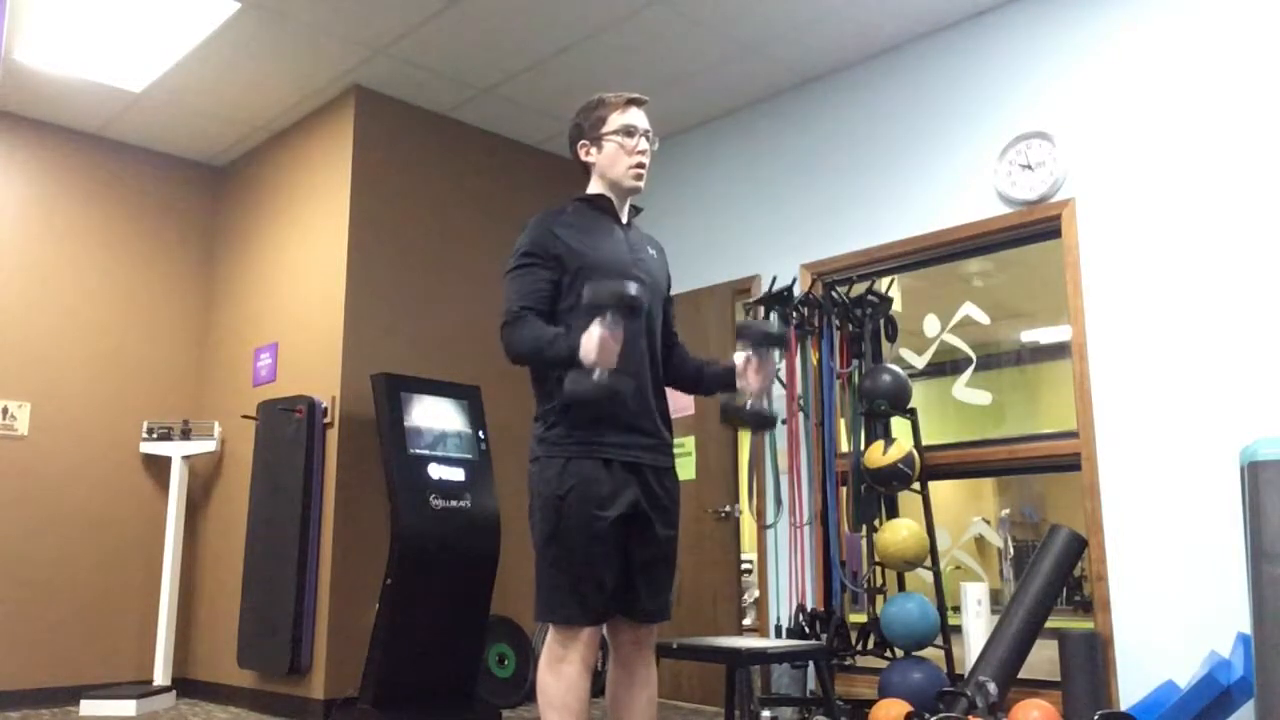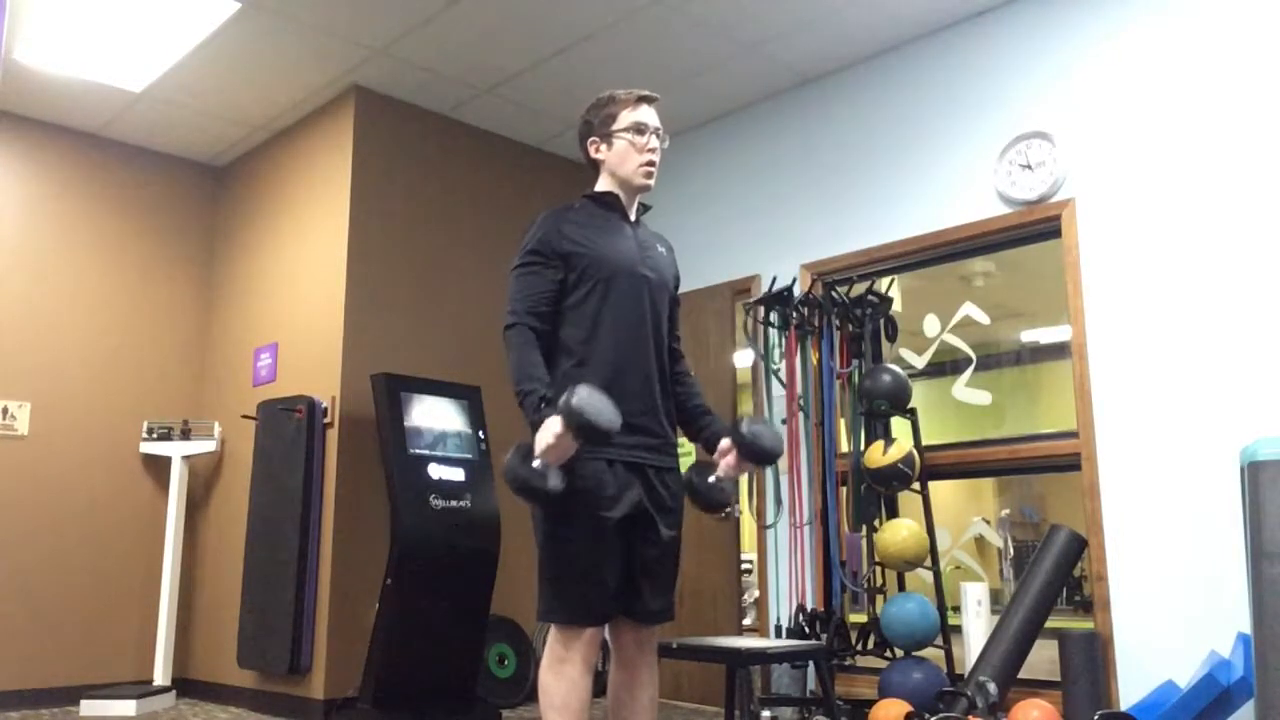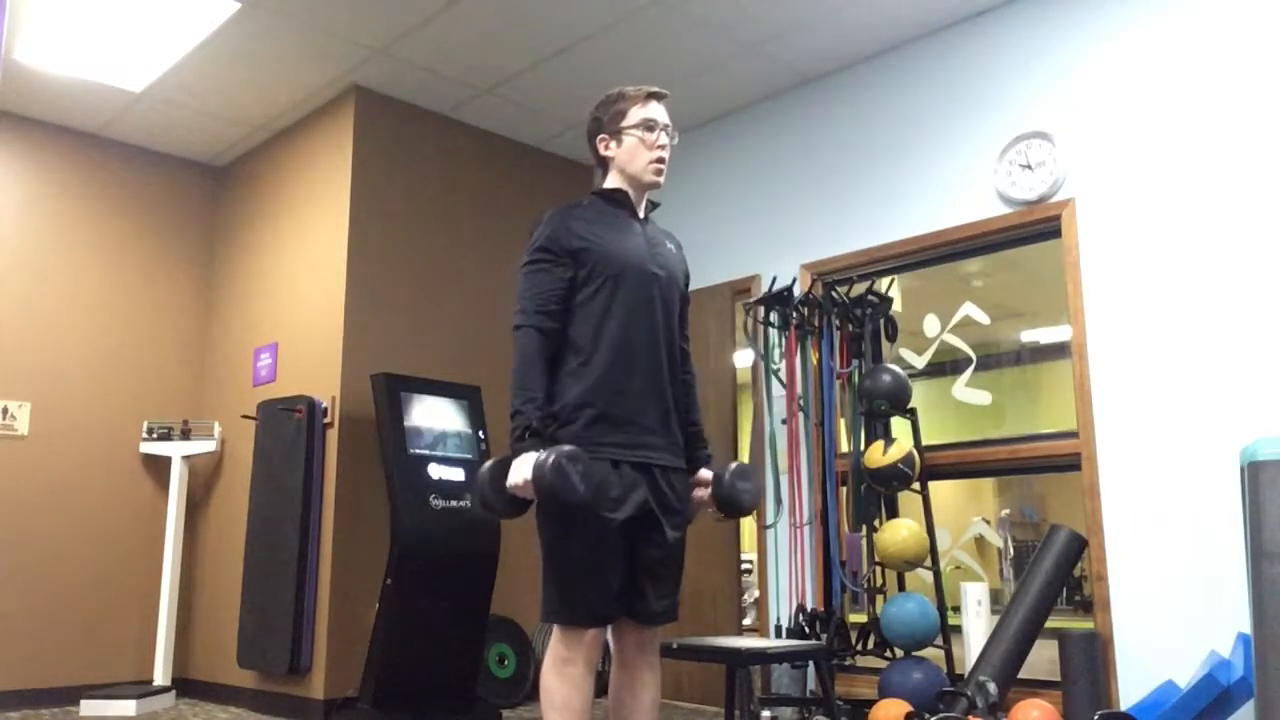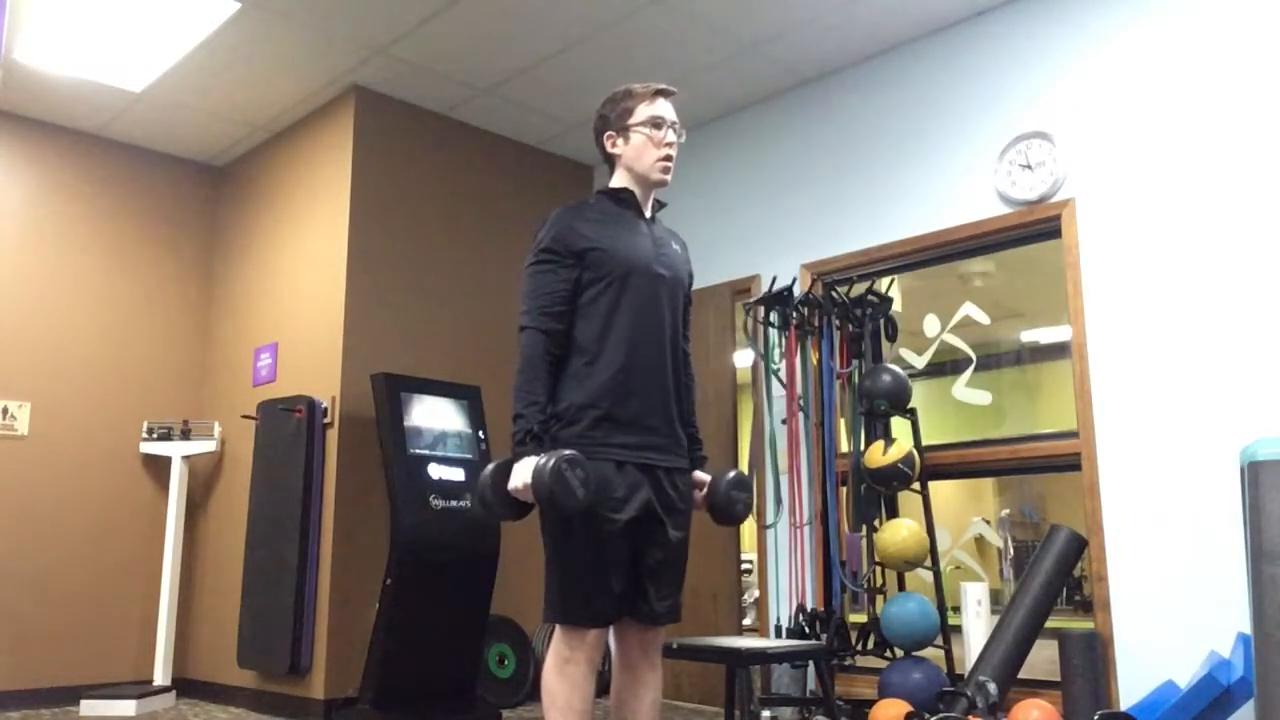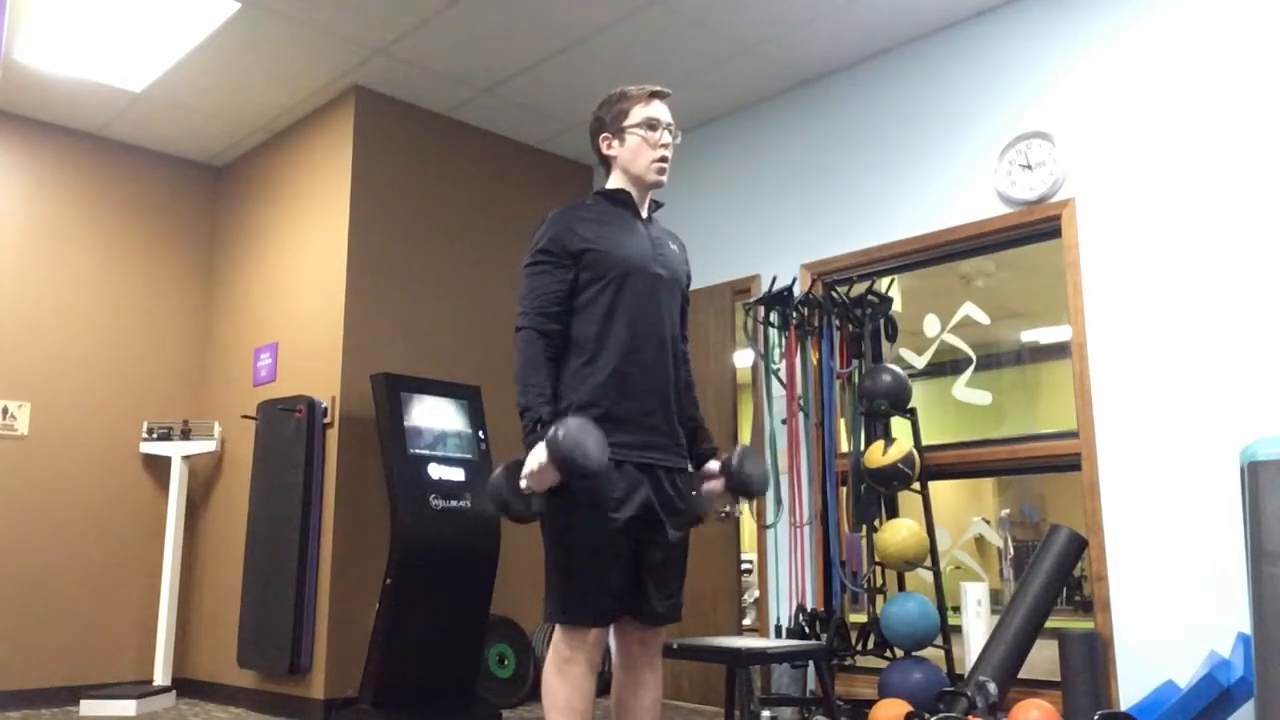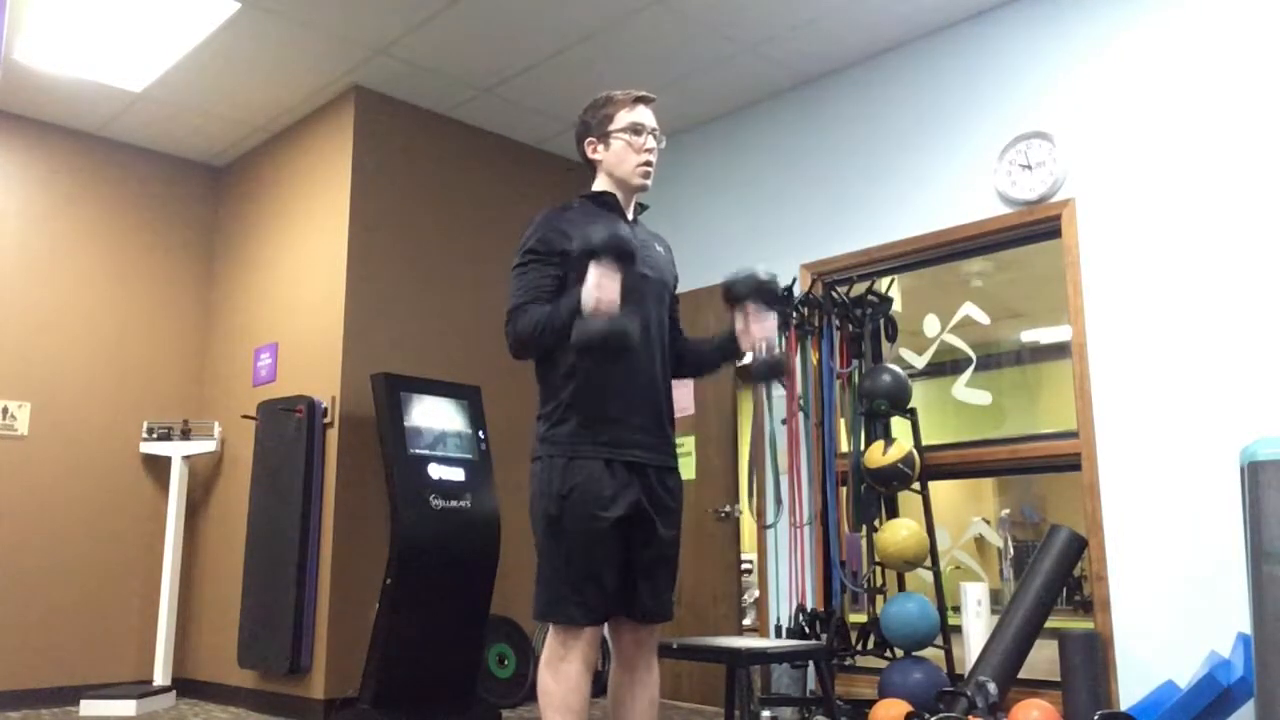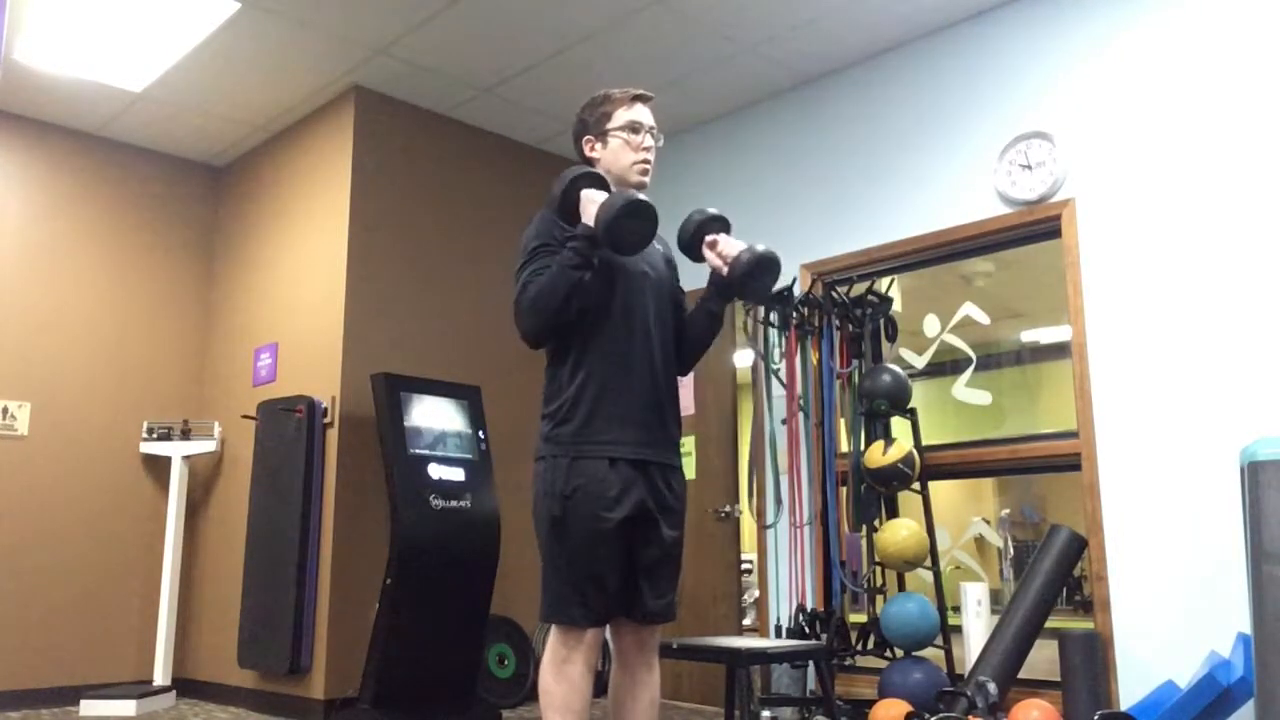
dt=0.4s
person 1, frame 1
left shoulder: (651, 249)
right shoulder: (553, 231)
right elbow: (517, 330)
left wrist: (728, 375)
right wrist: (574, 348)
left hip: (650, 462)
right hip: (579, 456)
left knee: (639, 632)
right knee: (574, 630)
person 1, frame 2
left shoulder: (660, 248)
right shoulder: (560, 230)
right elbow: (522, 332)
left wrist: (714, 433)
right wrist: (544, 413)
left hip: (654, 464)
right hip: (586, 461)
left knee: (641, 632)
right knee: (576, 630)
person 1, frame 3
left shoulder: (669, 247)
right shoulder: (568, 227)
right elbow: (533, 338)
left wrist: (699, 457)
right wrist: (528, 442)
left hip: (661, 466)
right hip: (587, 460)
left knee: (643, 634)
right knee: (579, 631)
person 1, frame 4
left shoulder: (674, 246)
right shoulder: (573, 227)
right elbow: (537, 341)
left wrist: (696, 460)
right wrist: (528, 446)
left hip: (663, 468)
right hip: (591, 461)
left knee: (645, 634)
right knee: (581, 631)
person 1, frame 5
left shoulder: (671, 247)
right shoulder: (571, 226)
right elbow: (533, 335)
left wrist: (703, 450)
right wrist: (539, 431)
left hip: (664, 465)
left knee: (646, 632)
right knee: (581, 629)
person 1, frame 6
left shoulder: (657, 248)
right shoulder: (559, 228)
right elbow: (520, 331)
left wrist: (731, 342)
right wrist: (578, 307)
left hip: (653, 463)
right hip: (581, 459)
left knee: (641, 631)
right knee: (574, 628)
person 1, frame 7
left shoulder: (658, 247)
right shoulder: (560, 224)
left elbow: (680, 355)
right elbow: (534, 322)
left wrist: (721, 284)
right wrist: (588, 240)
left hip: (656, 461)
right hip: (584, 458)
left knee: (643, 632)
right knee: (577, 629)
